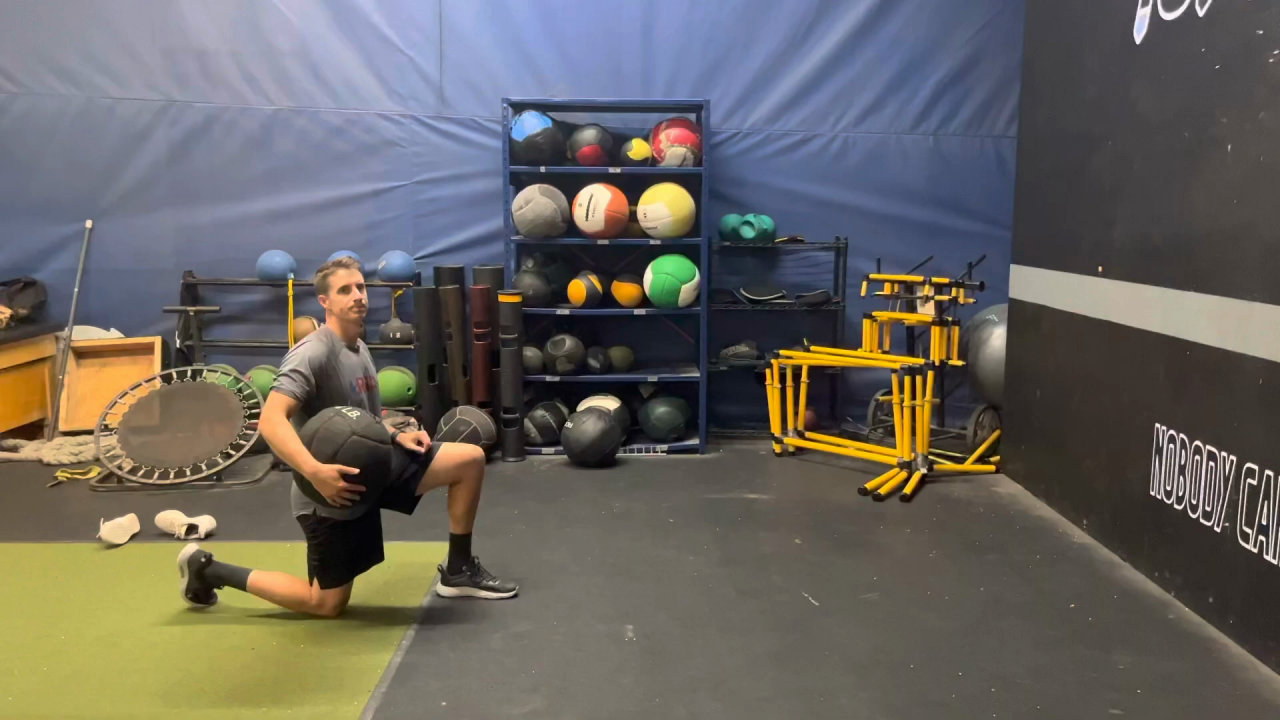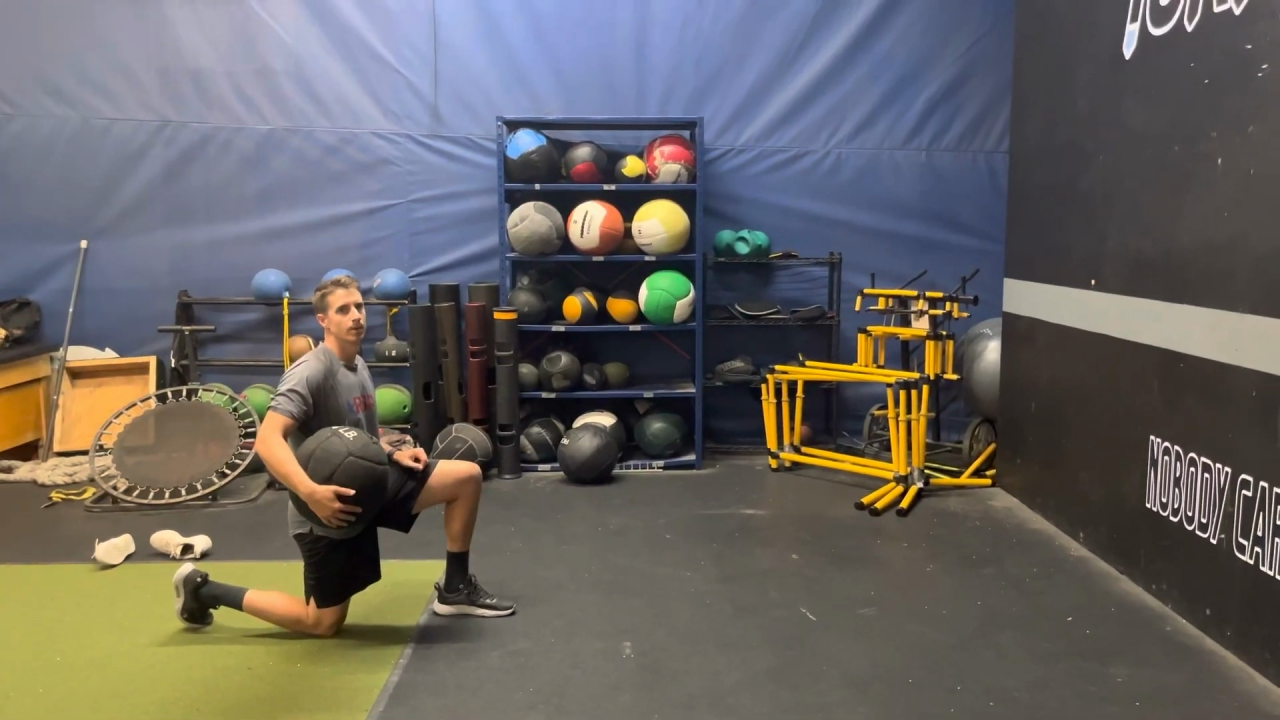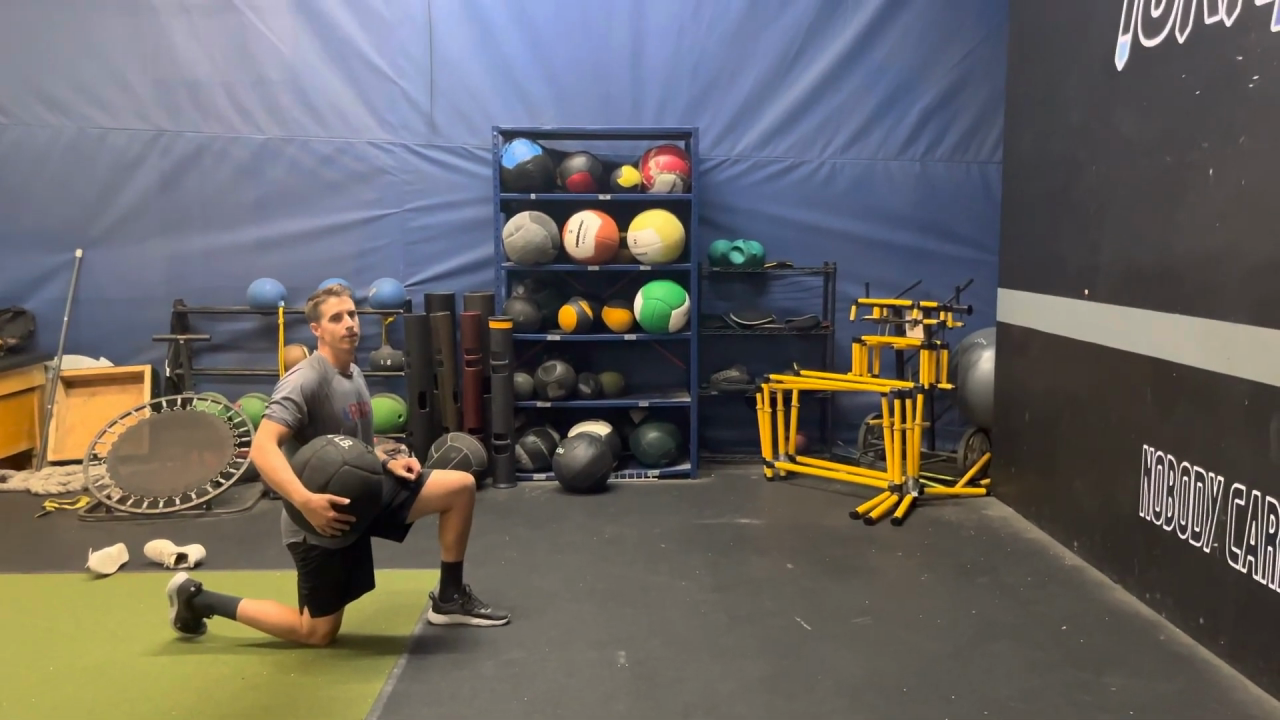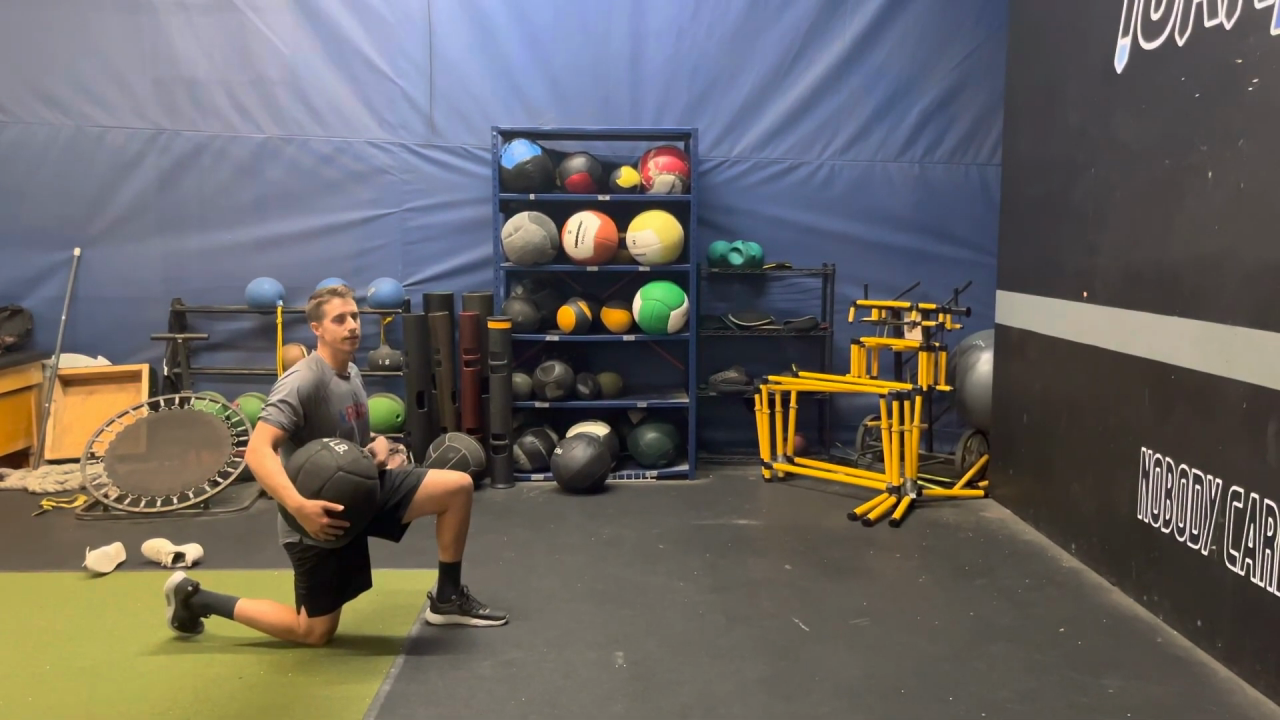
dt=0.7s
person 1, frame 1
left shoulder: (359, 348)
right shoulder: (312, 354)
right elbow: (270, 420)
left wrist: (397, 435)
right wrist: (314, 472)
right hip: (332, 492)
left knee: (470, 459)
right knee: (327, 603)
left ankle: (458, 572)
right ankle: (208, 570)
person 1, frame 2
left shoulder: (358, 366)
right shoulder: (311, 373)
right elbow: (267, 440)
left wrist: (394, 452)
right wrist: (310, 493)
right hip: (329, 510)
left knee: (467, 476)
right knee: (324, 622)
left ankle: (456, 589)
right ankle: (204, 590)
person 1, frame 3
left shoulder: (354, 373)
right shoulder: (305, 381)
right elbow: (262, 448)
left wrist: (387, 461)
right wrist: (305, 501)
right hip: (323, 518)
left knee: (461, 485)
right knee: (318, 631)
left ankle: (450, 599)
right ankle: (198, 599)
person 1, frame 4
left shoulder: (351, 373)
right shoulder: (302, 382)
right elbow: (258, 451)
left wrist: (379, 441)
right wrist: (298, 507)
right hip: (320, 519)
left knee: (458, 487)
right knee: (314, 631)
left ankle: (448, 599)
right ankle: (194, 598)
